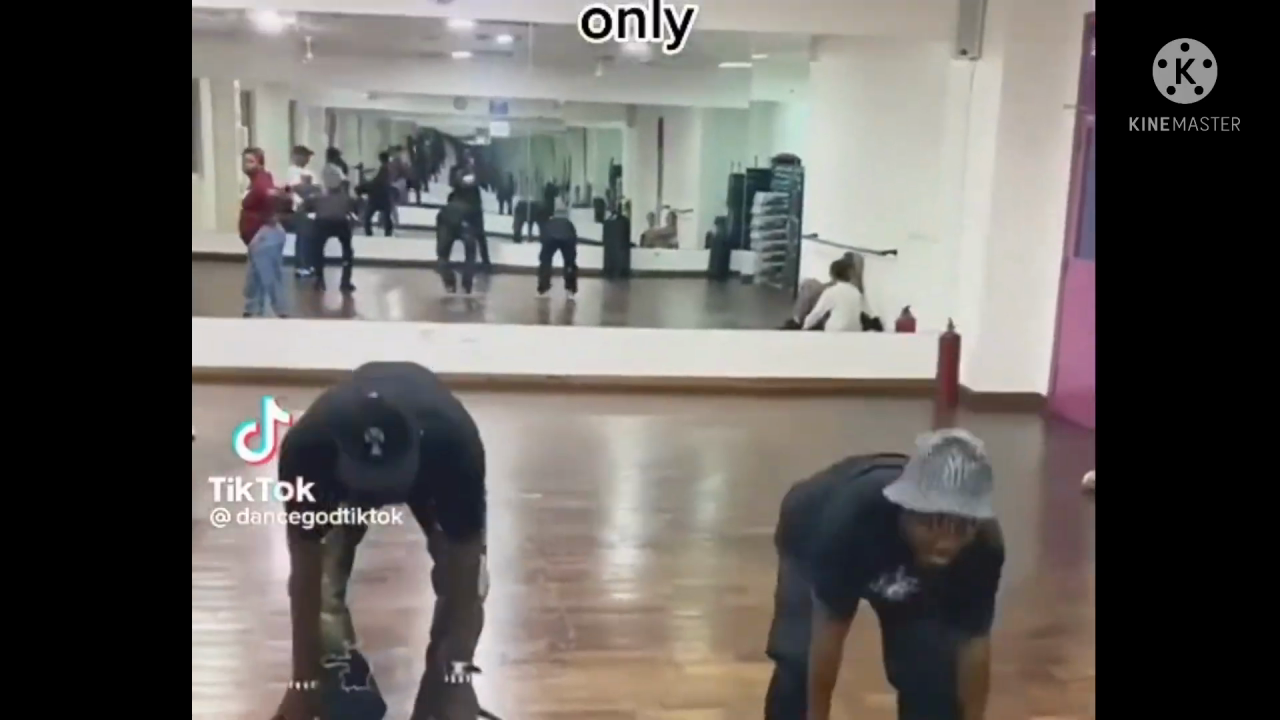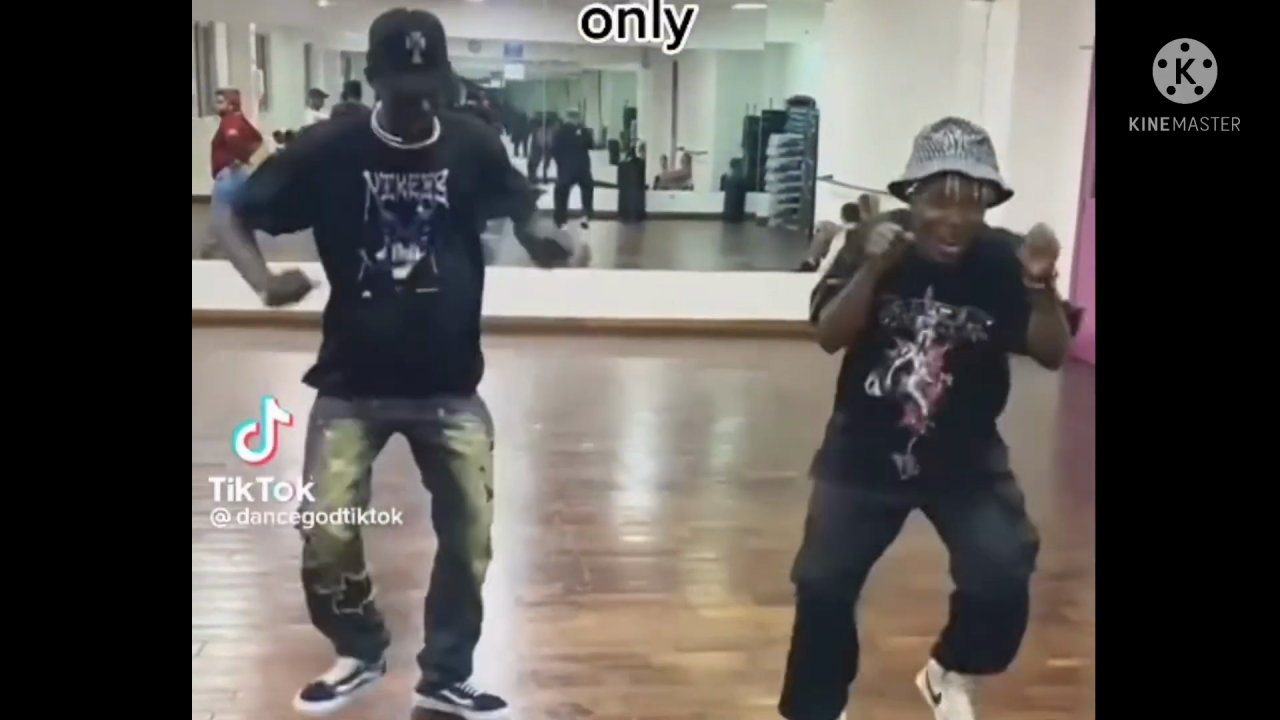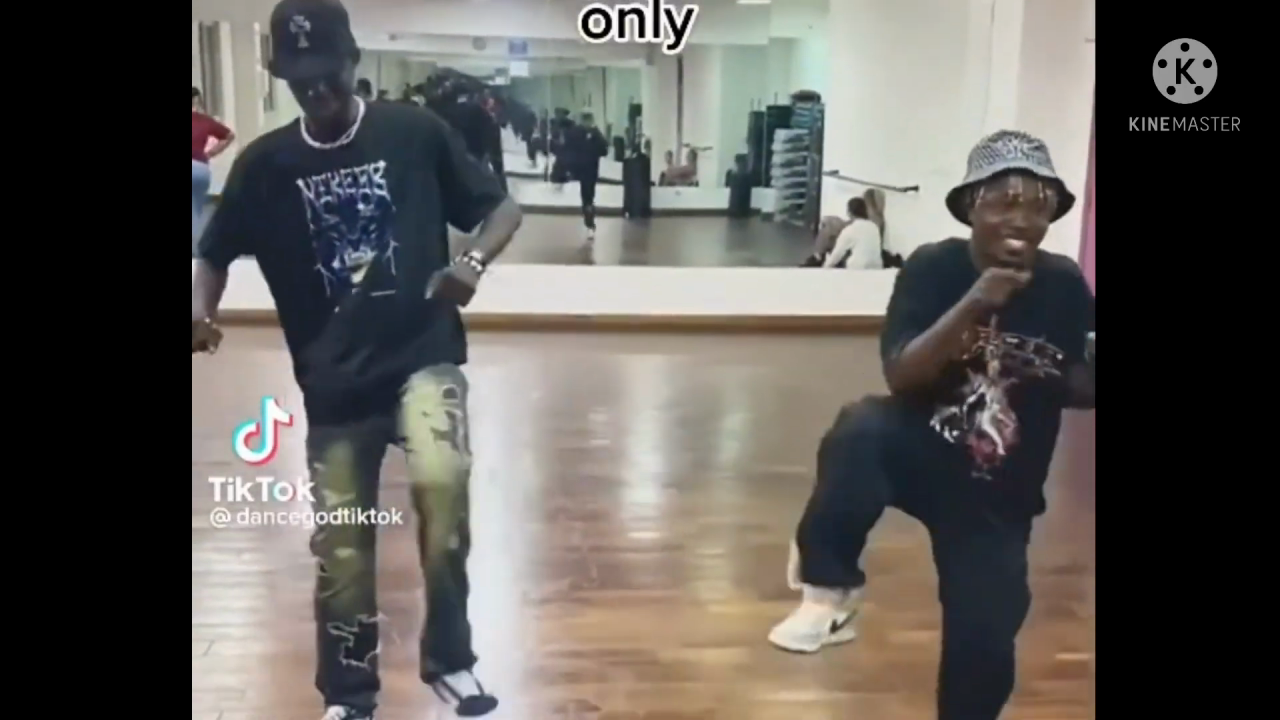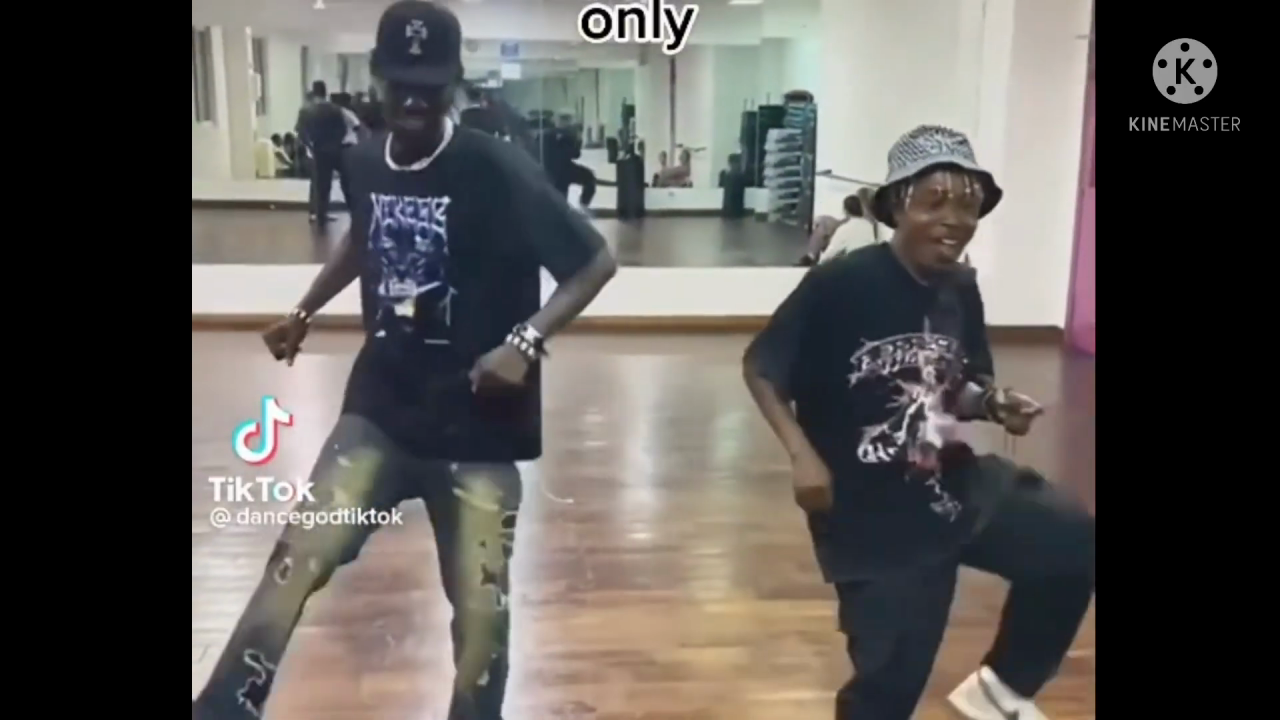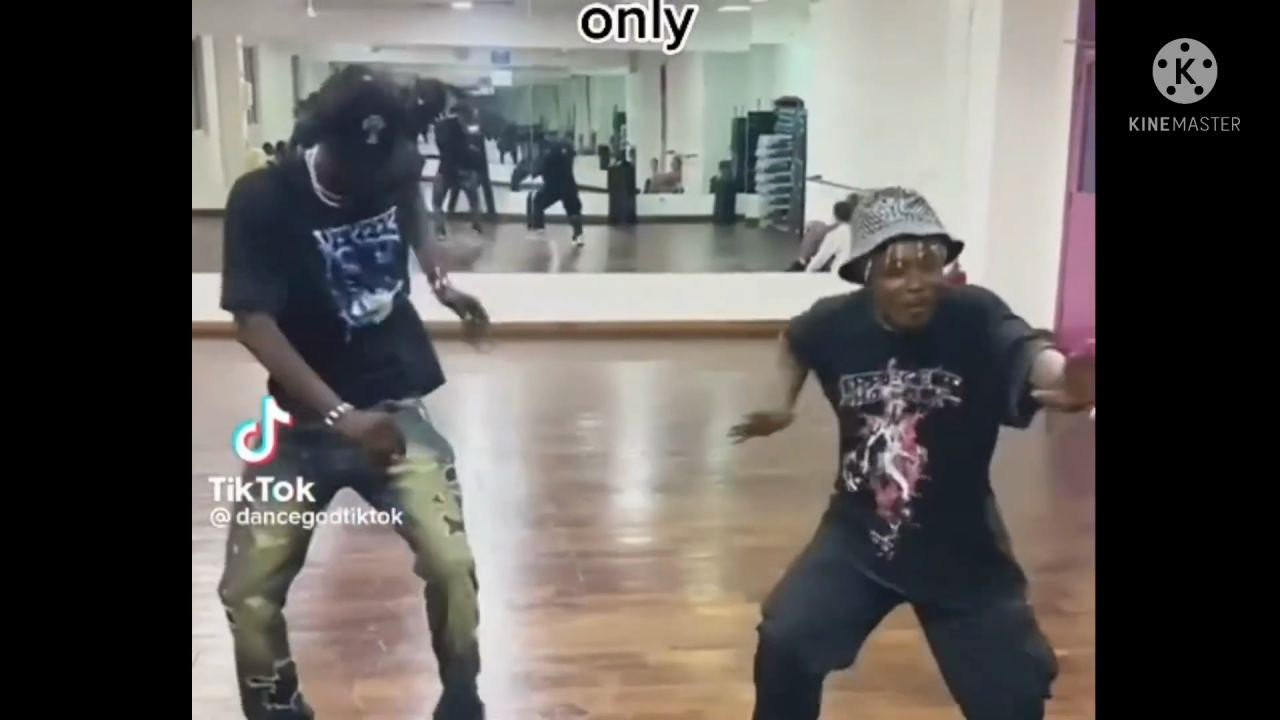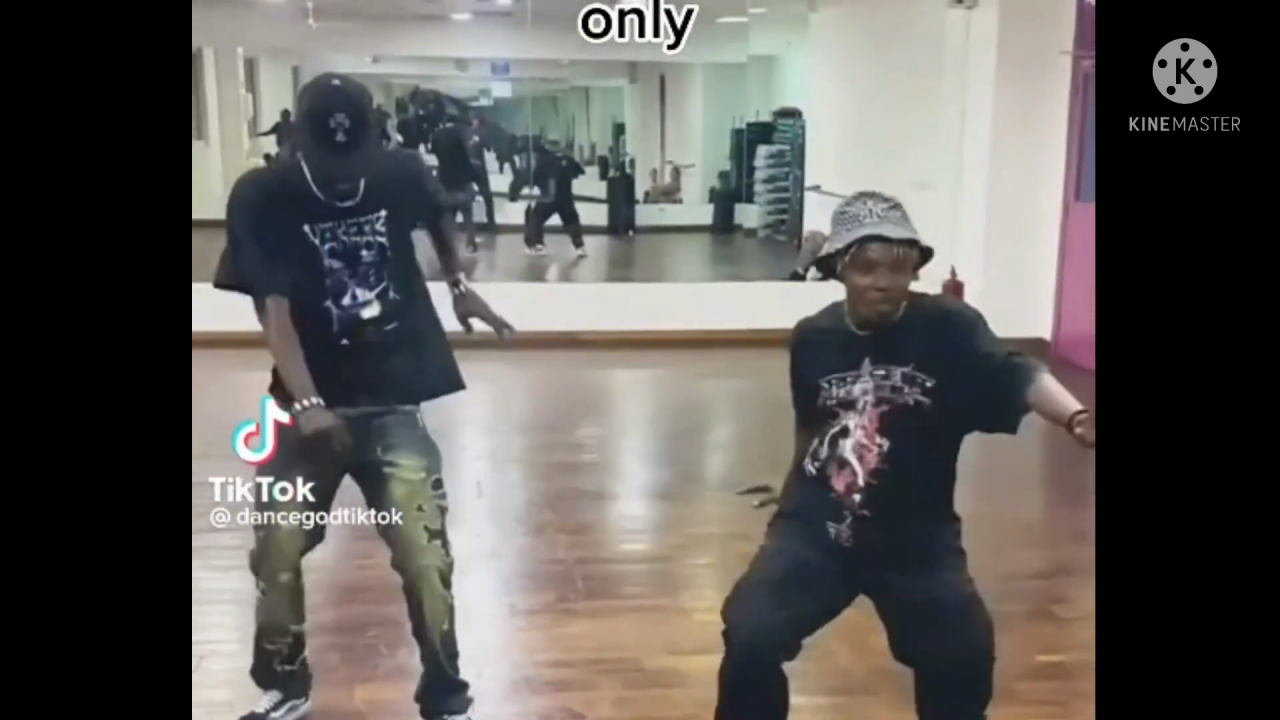
dt=0.7s
person 1, frame 1
left shoulder: (450, 439)
right shoulder: (313, 440)
left elbow: (463, 558)
right elbow: (304, 567)
left wrist: (457, 677)
right wrist: (301, 682)
left hip: (429, 476)
left knee: (466, 581)
right knee: (322, 588)
person 1, frame 2
left shoulder: (474, 146)
right shoulder: (327, 150)
left elbow: (521, 211)
right elbow: (235, 218)
left wrist: (548, 242)
right wrist: (263, 280)
left hip: (449, 383)
right hip: (354, 382)
left knee: (470, 535)
right knee: (326, 532)
right ankle: (356, 648)
person 1, frame 3
left shoulder: (417, 133)
right shoulder: (265, 164)
left elbow: (500, 205)
right elbow: (215, 254)
left wrist: (473, 261)
right wrist: (201, 313)
left hip: (421, 355)
right hip: (335, 382)
left knee: (436, 479)
right knee: (339, 552)
left ankle: (448, 655)
person 1, frame 4
left shoulder: (499, 170)
right shoulder: (366, 165)
left elbow: (593, 261)
left wrist: (524, 342)
right wrist: (303, 310)
left hip: (480, 428)
right hip: (381, 409)
left knee: (482, 607)
right knee: (313, 544)
person 1, frame 5
left shoulder: (395, 175)
right shoulder: (263, 199)
right elbow: (252, 323)
left wrist: (440, 282)
right wrist: (339, 415)
left hip: (394, 411)
right hip: (304, 422)
left knee: (451, 567)
right knee: (250, 591)
person 1, frame 6
left shoulder: (404, 174)
right shoulder: (261, 199)
left elbow: (436, 220)
right elbow: (275, 309)
left wrist: (462, 290)
right wrist: (305, 405)
left hip: (393, 402)
right hip: (310, 407)
left knee: (426, 564)
right knee: (278, 562)
person 2, frame 1
left shoulder: (981, 546)
right shoulder: (853, 516)
left elbow: (974, 644)
right elbow: (828, 635)
right hip: (812, 549)
left knee: (930, 675)
right knee: (796, 665)
person 2, frame 2
left shoulder: (1004, 259)
right shoulder: (878, 241)
left elbow: (1054, 352)
right elbow: (828, 335)
left wrist: (1041, 286)
right wrist: (872, 269)
left hip: (965, 458)
right hip: (867, 452)
left knee: (998, 580)
right knee: (823, 586)
left ankle: (953, 672)
person 2, frame 3
left shoulder: (1065, 285)
right shoulder: (932, 269)
left elbow: (1079, 388)
right elbow: (901, 375)
left wrist: (1085, 377)
right wrist: (972, 306)
left hip: (1001, 491)
right hip: (914, 444)
left knee: (984, 645)
right knee: (858, 435)
right ankle: (827, 586)
person 2, frame 4
left shoulder: (961, 292)
right shoulder: (839, 284)
right elbow: (763, 366)
left wrist: (994, 403)
right wrist: (802, 455)
left hip: (949, 481)
right hip: (870, 508)
left knee: (1071, 546)
person 2, frame 5
left shoulder: (974, 315)
right shoulder: (836, 321)
left elbow: (1028, 353)
right elbow: (795, 343)
left wrist: (1068, 382)
right wrist: (781, 404)
left hip: (960, 545)
right hip: (859, 535)
right knee: (784, 645)
person 2, frame 6
left shoulder: (951, 328)
right shoulder: (814, 338)
left elbow: (1018, 376)
left wrist: (1074, 417)
right wrist: (794, 483)
left hip: (917, 530)
right hip: (816, 524)
left knee: (962, 656)
right knee: (752, 637)
